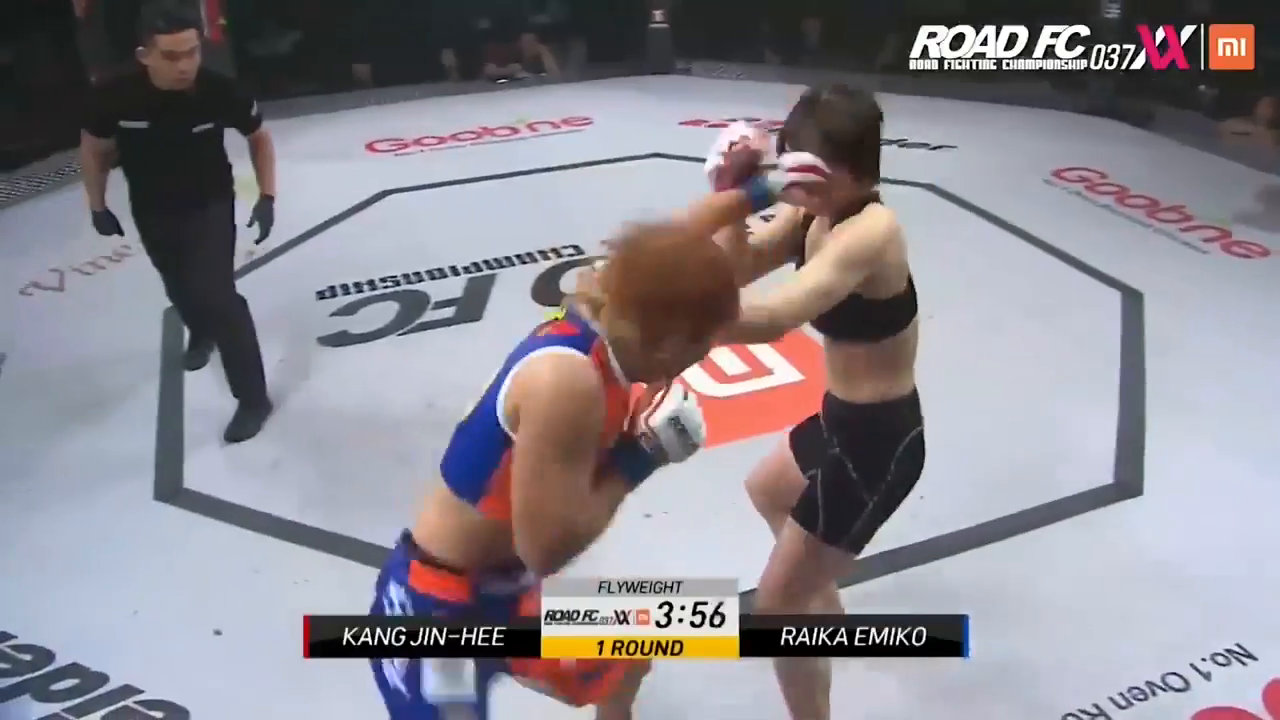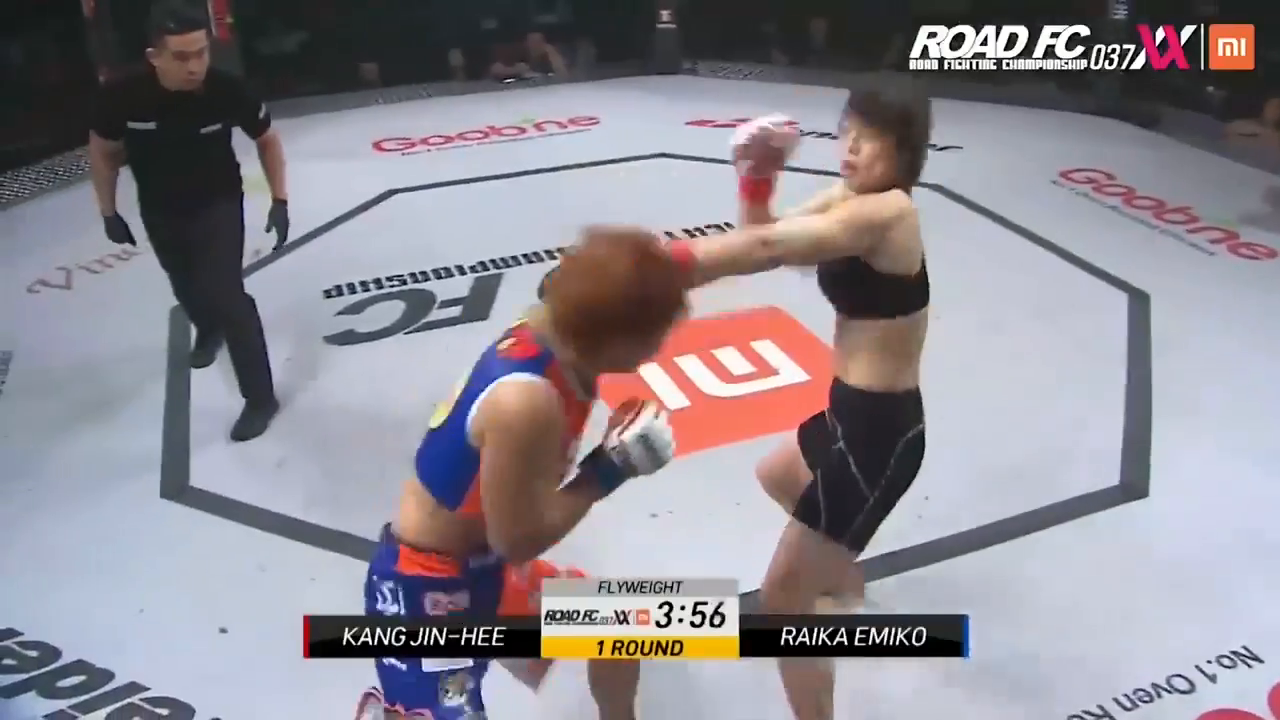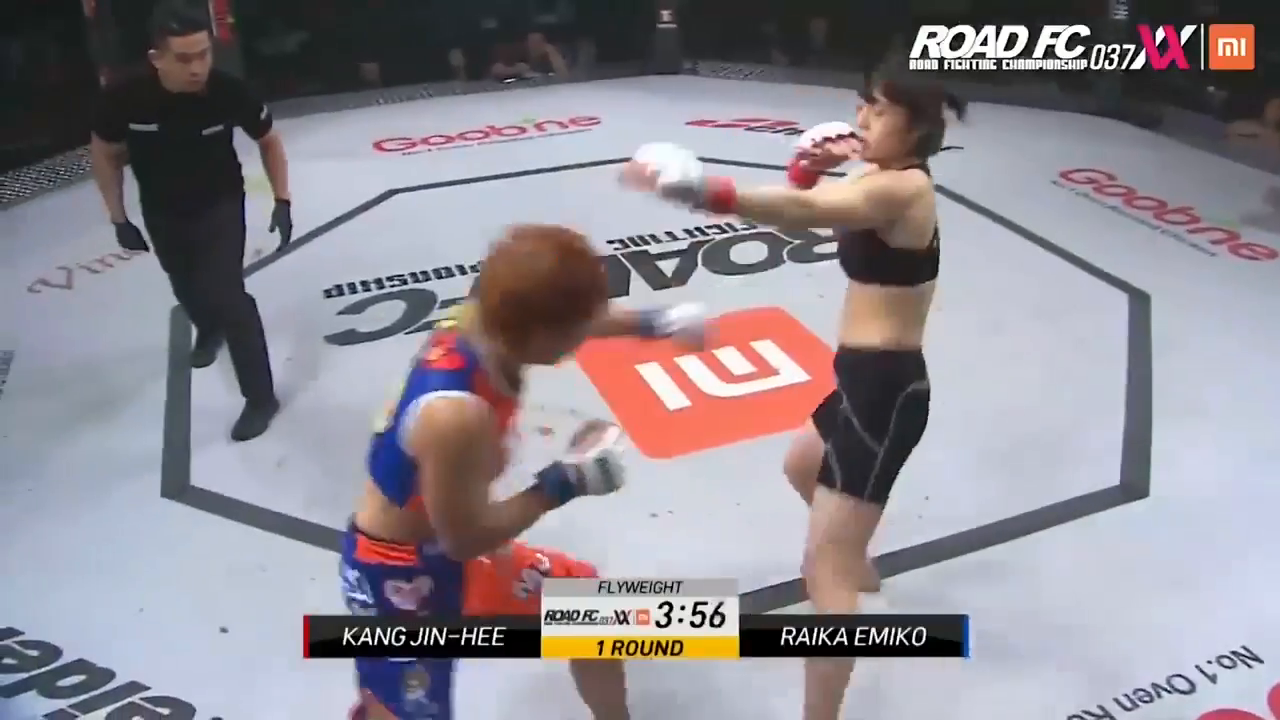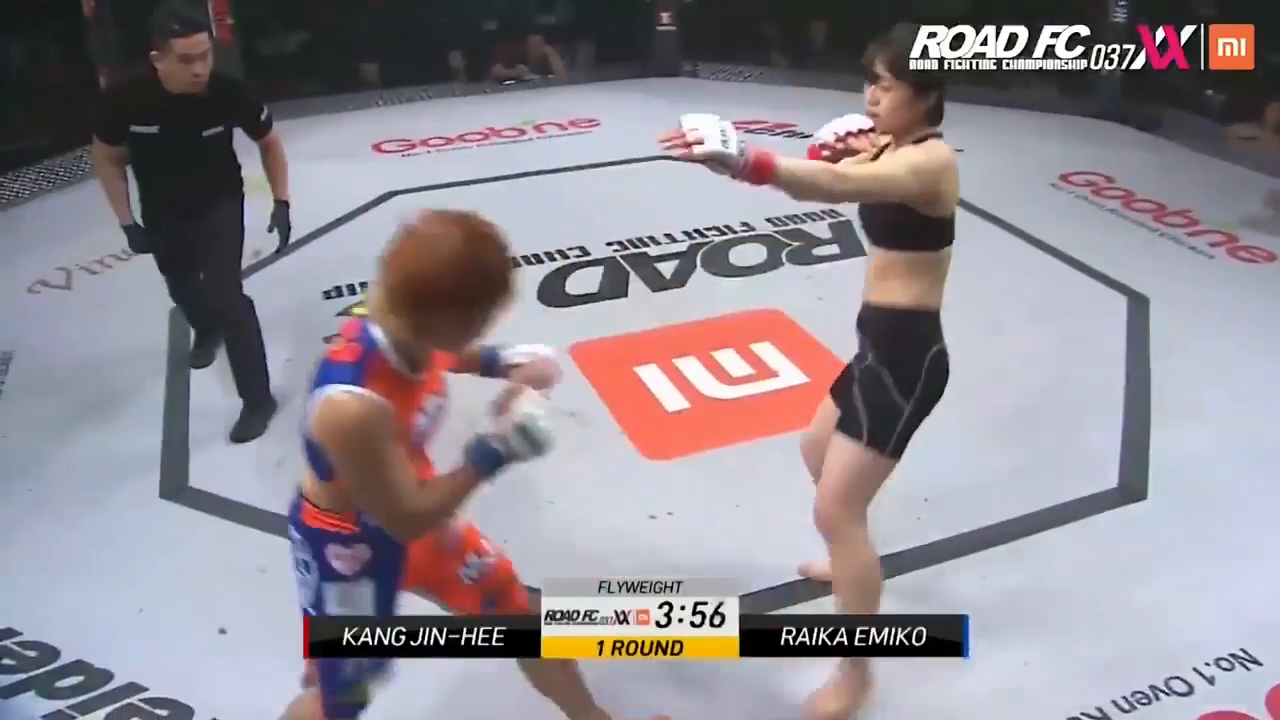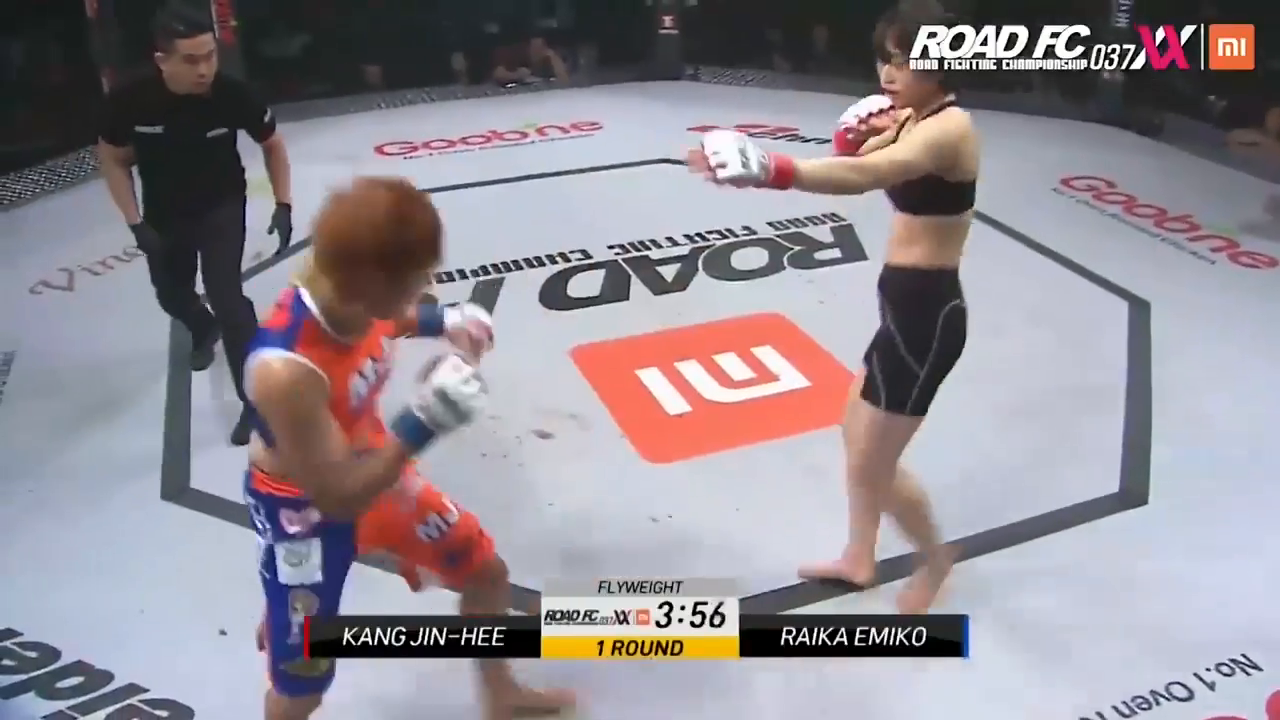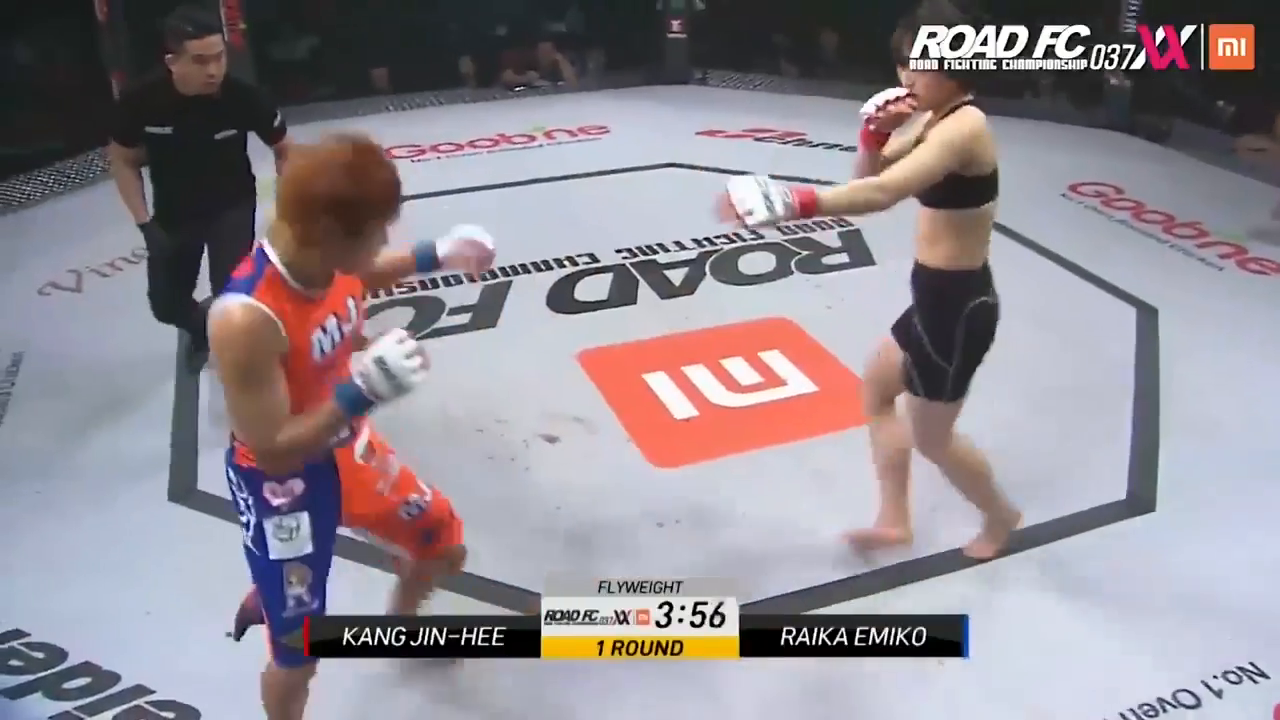
dt=0.1s
person 1, frame 1
left shoulder: (870, 232)
right shoulder: (812, 212)
left elbow: (773, 319)
right elbow: (736, 260)
left hip: (878, 441)
right hip: (845, 418)
left knee: (776, 604)
right knee: (766, 488)
right ankle: (825, 603)
person 1, frame 2
left shoulder: (886, 213)
right shoulder: (852, 201)
left elbow: (772, 248)
right elbow: (759, 236)
right wrist: (756, 175)
left hip: (878, 434)
right hip: (855, 412)
left knee: (784, 601)
right knee: (779, 478)
right ankle: (842, 581)
person 1, frame 3
left shoulder: (905, 189)
right shoulder: (877, 178)
left elbow: (801, 211)
right elbow: (803, 205)
left wrist: (701, 187)
right wrist: (808, 167)
left hip: (886, 396)
right hip: (865, 381)
left knee: (825, 571)
right knee: (801, 470)
right ankle: (854, 569)
person 1, frame 4
left shoulder: (929, 160)
right shoulder: (892, 152)
left elbow: (819, 191)
right elbow: (825, 186)
left wrist: (741, 159)
right wrist: (835, 160)
left hip: (906, 355)
right hip: (887, 342)
left knee: (834, 507)
right knee: (818, 453)
right ankle: (854, 567)
person 1, frame 5
left shoulder: (949, 128)
right shoulder: (913, 117)
left elbow: (858, 177)
right elbow: (856, 165)
left wrist: (764, 170)
right wrist: (854, 136)
left hip: (925, 311)
right hip: (908, 301)
left knee: (868, 460)
right knee: (859, 434)
left ankle: (934, 557)
right ankle: (860, 558)
person 1, frame 6
left shoulder: (965, 129)
right shoulder: (937, 117)
left elbow: (883, 190)
right elbow: (874, 169)
left wrist: (792, 201)
right wrist: (876, 133)
left hip: (956, 304)
right hip: (937, 290)
left knee: (932, 437)
right knee: (877, 392)
left ankle: (1002, 519)
right ankle: (893, 520)
person 2, frame 1
left shoulder: (597, 323)
right shoulder: (564, 378)
left elbow: (671, 245)
right elbow: (545, 549)
left wrist: (753, 193)
right wrist: (639, 460)
left knee: (621, 662)
person 2, frame 2
left shoulder: (558, 330)
right shoulder: (527, 403)
right elbow: (513, 542)
right wrist: (612, 468)
left hip: (484, 562)
right hip: (428, 588)
person 2, frame 3
left shoulder: (482, 325)
right shoulder: (452, 415)
left elbow: (582, 316)
right elbow: (465, 538)
left wrist: (653, 322)
right wrist: (563, 483)
left hip: (445, 551)
right hip: (395, 575)
person 2, frame 4
left shoulder: (408, 322)
right shoulder: (352, 406)
right elbow: (405, 520)
left wrist: (494, 360)
right wrist: (493, 453)
left hip: (414, 497)
right hip: (342, 542)
left knee: (521, 616)
person 2, frame 5
left shoulder: (343, 291)
right shoulder: (284, 369)
right elbow: (338, 495)
left wrist: (437, 320)
right wrist: (422, 424)
left hip: (366, 465)
right hip: (298, 508)
left knee: (484, 570)
person 2, frame 6
left shoulder: (335, 255)
right shoulder: (246, 318)
right elbow: (272, 447)
left wrist: (434, 254)
right wrist: (366, 392)
left hip: (349, 445)
right hip: (278, 482)
left knee: (441, 544)
right knee: (298, 654)
left ankle: (400, 619)
person 3, frame 1
left shoulder: (218, 90)
right shoulder: (114, 96)
left elbow: (258, 138)
right elbow: (93, 150)
left wrist: (266, 196)
right wrist: (97, 207)
left hip: (210, 207)
right hip: (153, 213)
left knee: (217, 295)
right knee: (179, 287)
left ankle: (253, 399)
right ankle: (201, 331)
person 3, frame 2
left shoulder: (227, 91)
right shoulder: (122, 97)
left elbow: (267, 141)
right elbow: (102, 151)
left wrist: (280, 201)
right wrist: (108, 212)
left hip: (219, 206)
right hip: (161, 213)
left knee: (226, 294)
right knee: (187, 287)
left ankle: (260, 398)
right ankle: (208, 329)
person 3, frame 3
left shoulder: (229, 91)
right shoulder: (124, 98)
left elbow: (268, 140)
right elbow: (104, 154)
left wrist: (283, 201)
right wrist: (118, 218)
left hip: (220, 206)
right hip: (162, 213)
left knee: (226, 294)
right knee: (186, 286)
left ankle: (260, 398)
right ankle: (210, 328)
person 3, frame 4
left shoulder: (229, 92)
right shoulder: (125, 100)
left elbow: (268, 141)
right elbow: (106, 158)
left wrist: (281, 202)
right wrist: (127, 222)
left hip: (219, 207)
right hip: (161, 214)
left knee: (225, 295)
right knee: (182, 288)
left ankle: (257, 398)
right ankle: (207, 329)
person 3, frame 5
left shoulder: (232, 93)
right shoulder: (129, 101)
left elbow: (270, 141)
right elbow: (111, 158)
left wrist: (283, 204)
right wrist: (137, 223)
left hip: (223, 207)
right hip: (164, 215)
left knee: (227, 296)
right knee: (171, 293)
right ankle: (204, 327)
person 3, frame 6
left shoulder: (244, 99)
right shoulder: (139, 102)
left elbow: (283, 148)
right elbow: (123, 161)
right wrist: (146, 224)
left hip: (231, 210)
right hip: (173, 219)
right knee: (166, 305)
right ankle: (204, 328)
